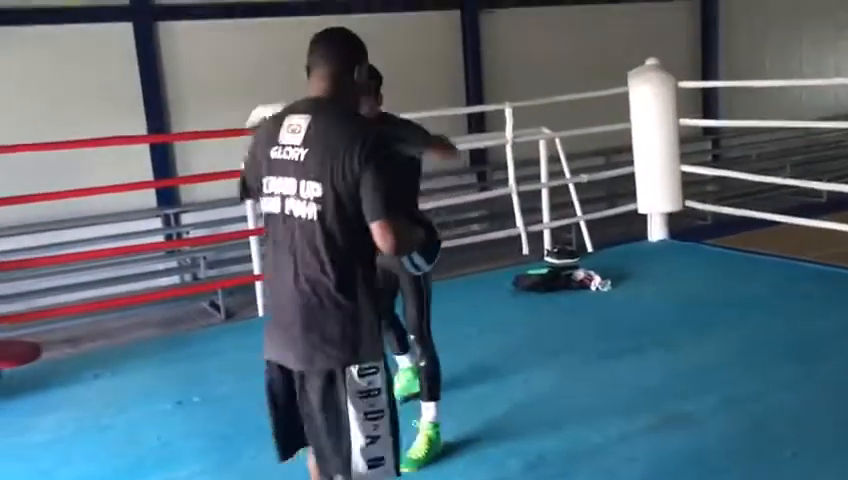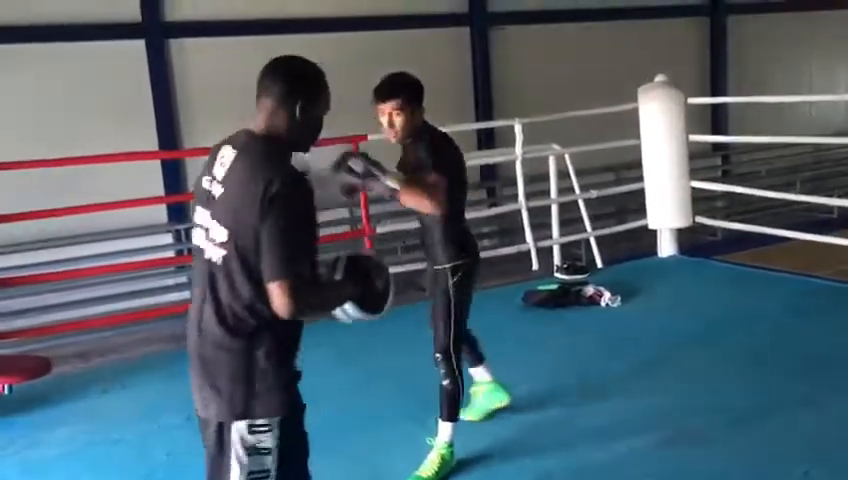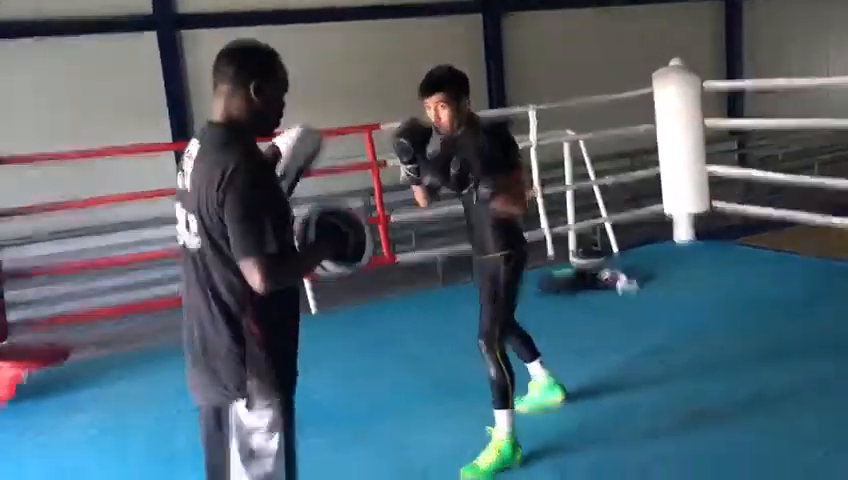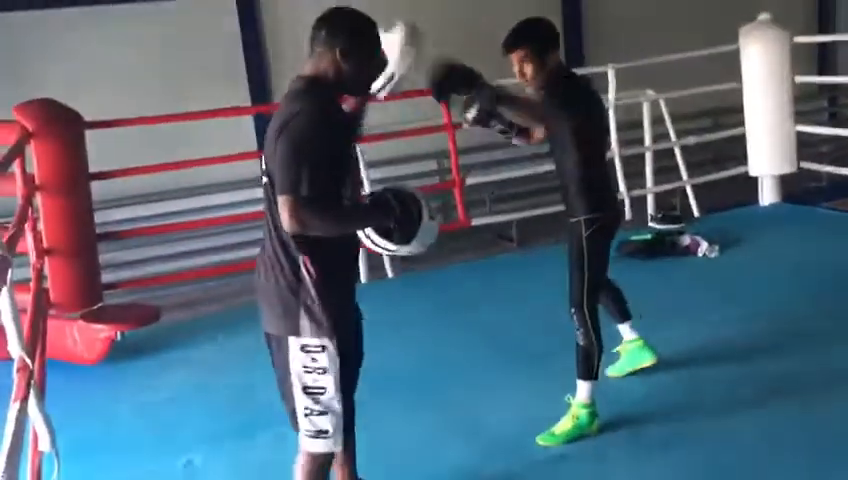
dt=0.5s
person 1, frame 1
left shoulder: (268, 132)
right shoulder: (361, 137)
left elbow: (250, 190)
right elbow: (389, 240)
right wrist: (420, 233)
left hip: (285, 323)
right hip: (342, 329)
person 1, frame 2
left shoulder: (222, 156)
right shoulder: (281, 184)
right elbow: (288, 302)
right wrist: (349, 287)
left hip: (215, 354)
right hip: (250, 373)
person 1, frame 3
left shoulder: (201, 149)
right shoulder: (241, 166)
right elbow: (263, 276)
left wrist: (273, 163)
right wrist: (324, 248)
left hip: (215, 346)
right hip: (244, 357)
person 1, frame 4
left shoulder: (319, 105)
right shoulder: (308, 115)
right elbow: (295, 216)
left wrist: (365, 100)
right wrist: (374, 215)
left hip: (324, 287)
right hip: (305, 296)
left knee: (339, 402)
right knee: (320, 421)
person 2, frame 1
left shoulder: (397, 130)
left elbow: (448, 152)
left wrist: (406, 142)
left knee: (418, 331)
right knee: (380, 315)
left ankle: (429, 429)
right ankle: (408, 373)
person 2, frame 2
left shoulder: (435, 147)
right shoulder: (413, 146)
left elbow: (433, 204)
right elbow: (404, 191)
left wrist: (377, 173)
right wrist: (369, 174)
left hip: (454, 261)
right hip: (441, 258)
left knee: (444, 350)
right knee: (448, 327)
right ankle: (488, 386)
person 2, frame 3
left shoulder: (492, 138)
right shoulder: (446, 141)
left elbow: (517, 202)
right elbow: (424, 199)
left wrist: (470, 183)
right wrist: (412, 164)
left hip: (503, 252)
right hip: (484, 250)
left knee: (489, 339)
right knee: (502, 323)
left ankle: (505, 443)
right ankle: (545, 384)
person 2, frame 4
left shoulder: (573, 94)
right shoulder: (557, 91)
left elbow: (531, 112)
right elbow: (532, 132)
left wrist: (477, 88)
right wrist: (489, 115)
left hip: (593, 214)
right hip: (590, 206)
left knee: (582, 305)
right knee: (594, 280)
left ankle: (584, 410)
right ankle: (634, 344)
